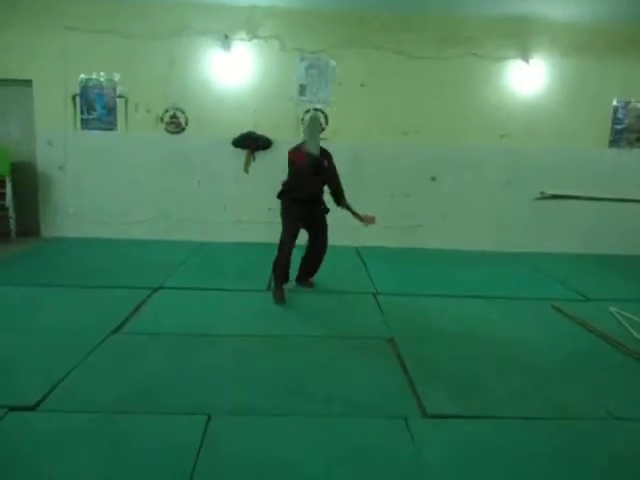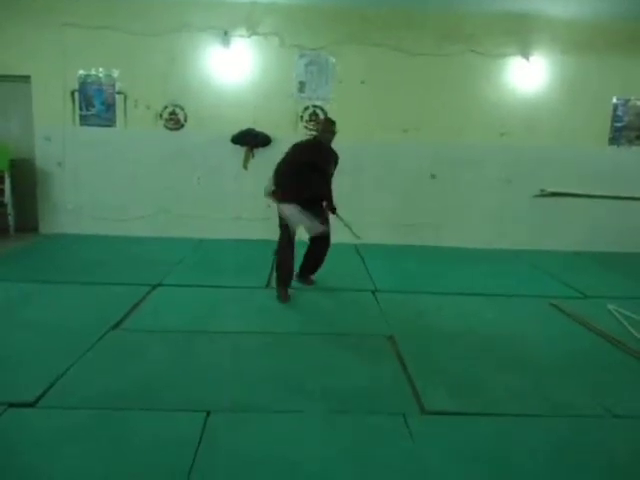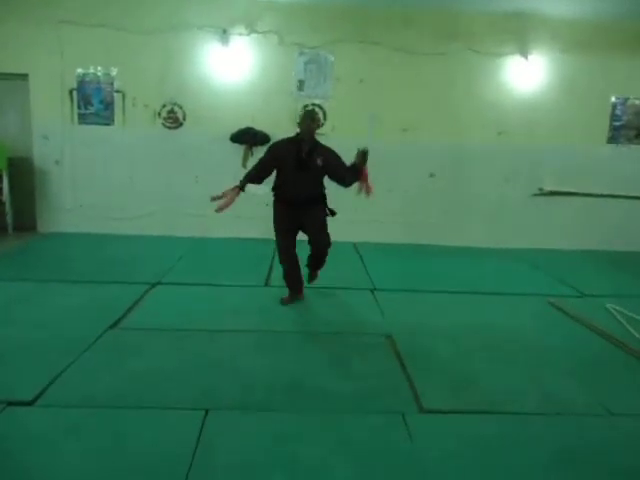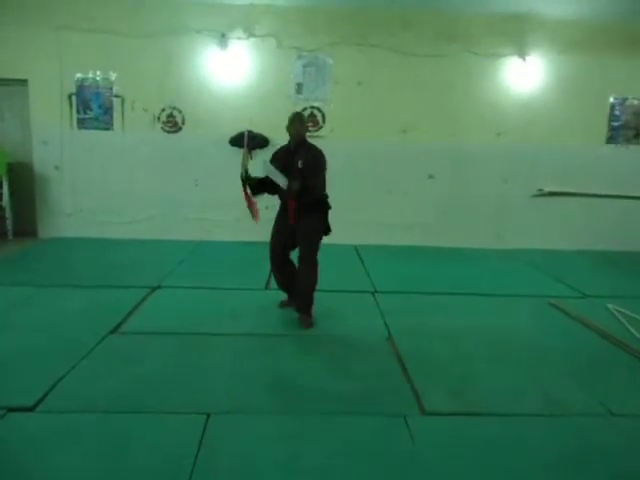
dt=0.4s
person 1, frame 1
left shoulder: (324, 155)
right shoulder: (297, 153)
left elbow: (332, 180)
right elbow: (296, 179)
left wrist: (341, 200)
right wrist: (304, 165)
left hip: (314, 203)
right hip: (293, 203)
left knee: (319, 242)
right knee: (287, 241)
left ankle: (303, 277)
right ankle: (279, 284)
person 1, frame 2
left shoulder: (332, 156)
right shoulder: (301, 149)
right elbow: (282, 171)
left wrist: (328, 202)
right wrist: (279, 192)
left hip: (314, 203)
right hip: (292, 201)
left knee: (323, 240)
right knee: (287, 240)
left ankle: (305, 274)
right ankle: (283, 285)
person 1, frame 3
left shoulder: (324, 153)
right shoulder: (281, 147)
left elbow: (344, 176)
right elbow: (261, 169)
left wrist: (358, 165)
right wrist: (241, 186)
left hip: (312, 206)
right hip: (285, 206)
left knee: (321, 243)
right knee: (285, 248)
left ankle: (313, 267)
right ankle: (295, 290)
person 1, frame 4
left shoulder: (314, 154)
right shoulder: (279, 155)
left elbow: (318, 185)
right elbow: (272, 184)
left wrist: (300, 186)
right wrist: (252, 182)
left hip: (312, 213)
right hip: (287, 212)
left knee: (307, 259)
right knee: (277, 254)
left ankle: (304, 309)
right ankle: (293, 294)
